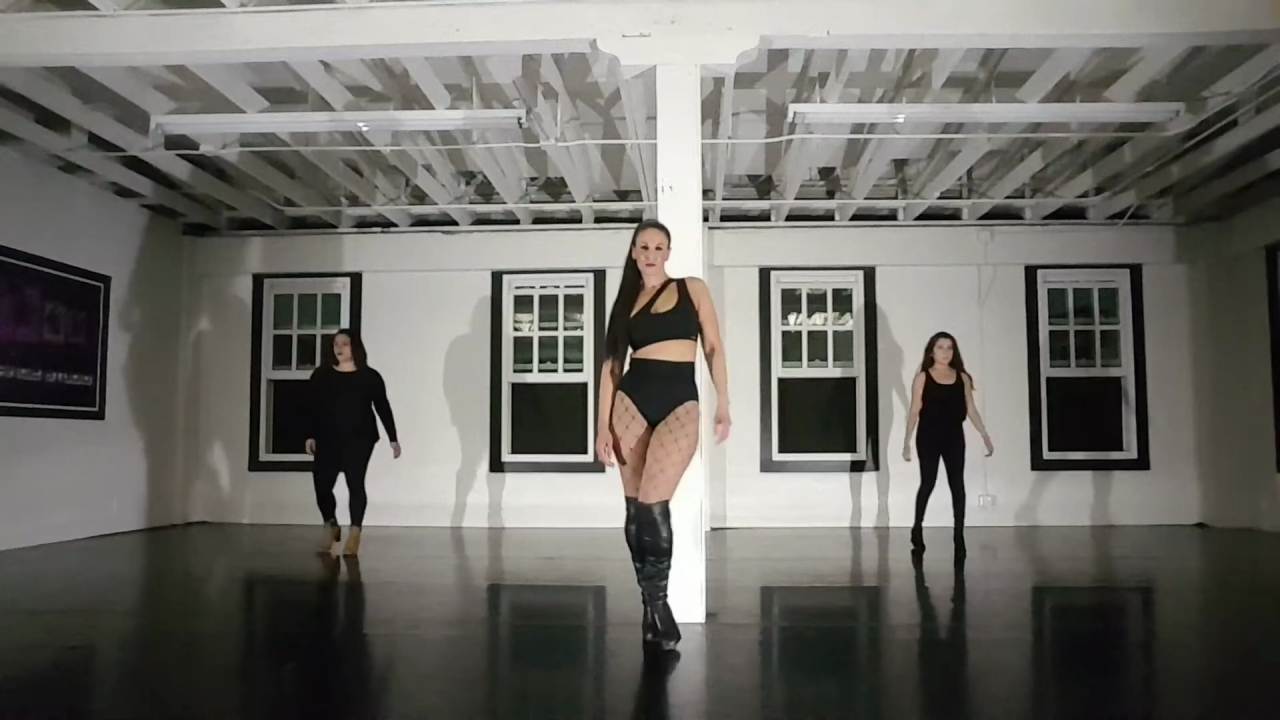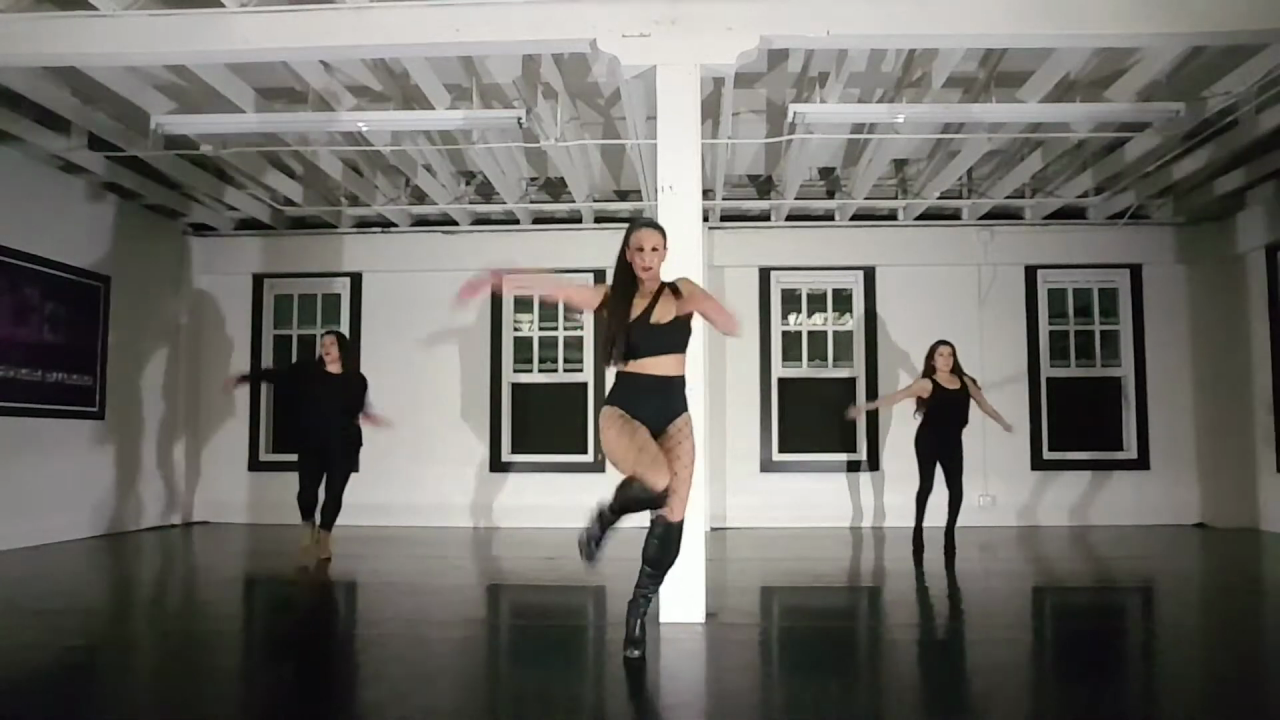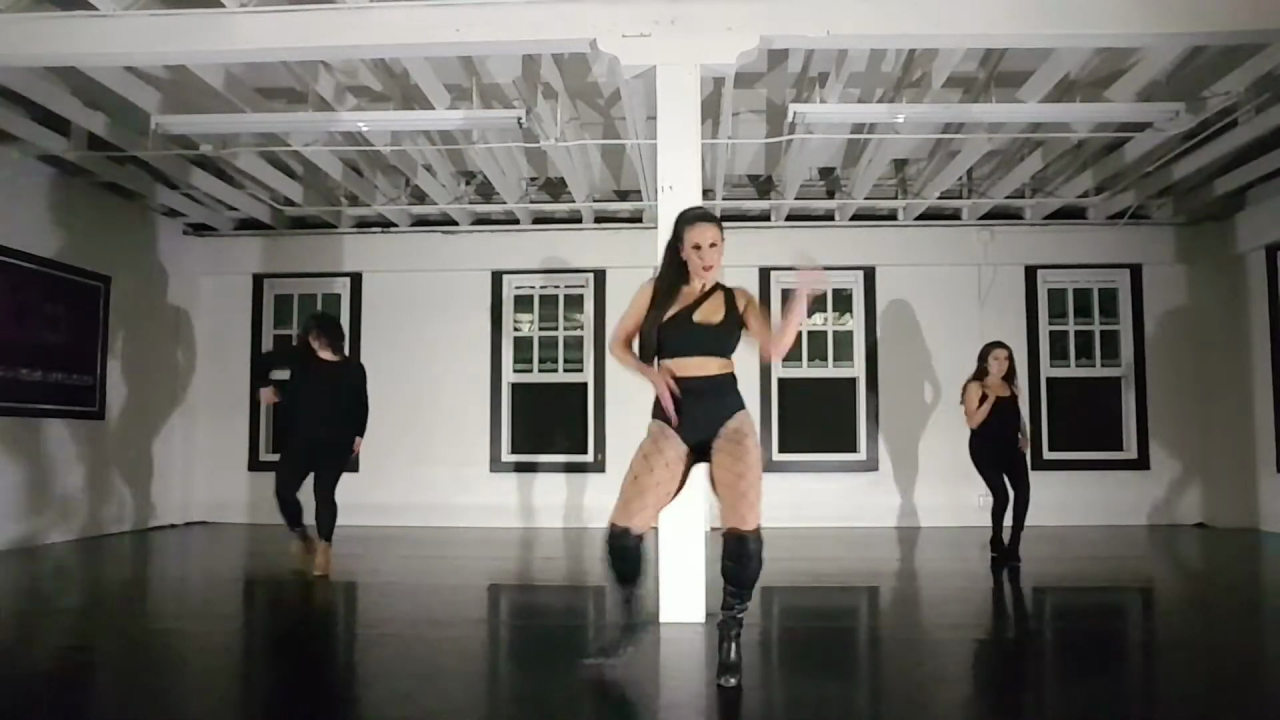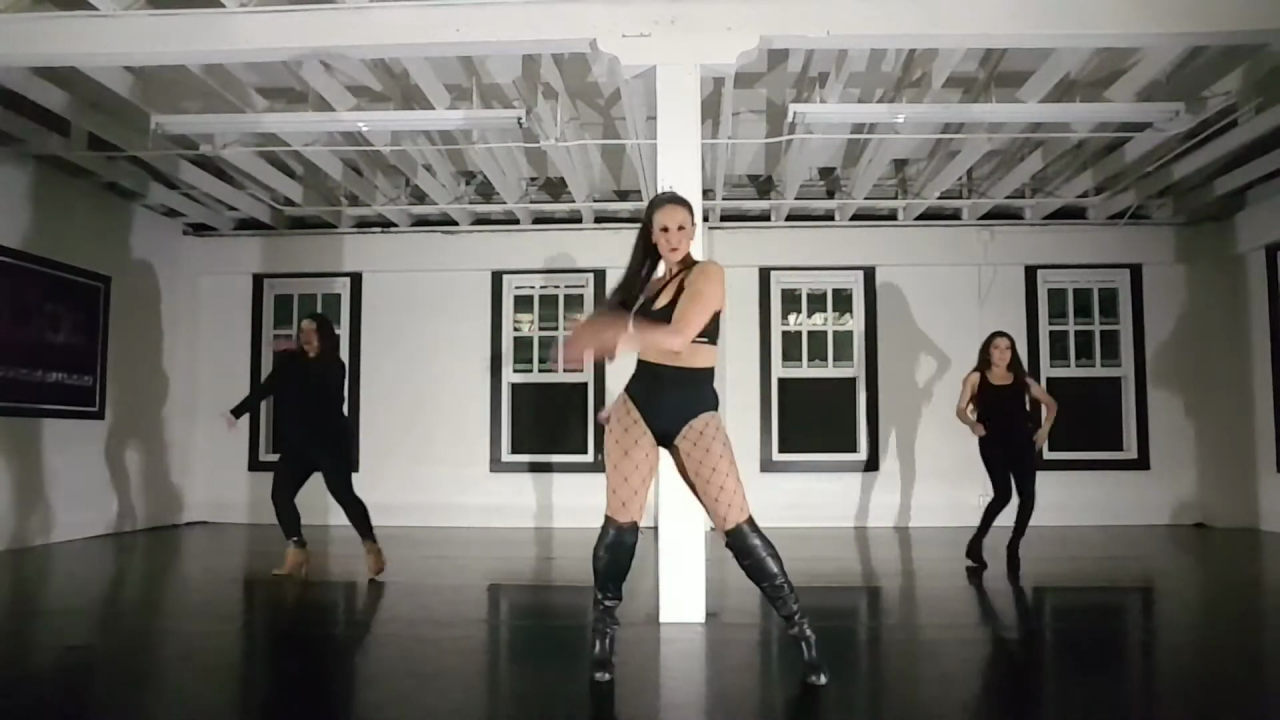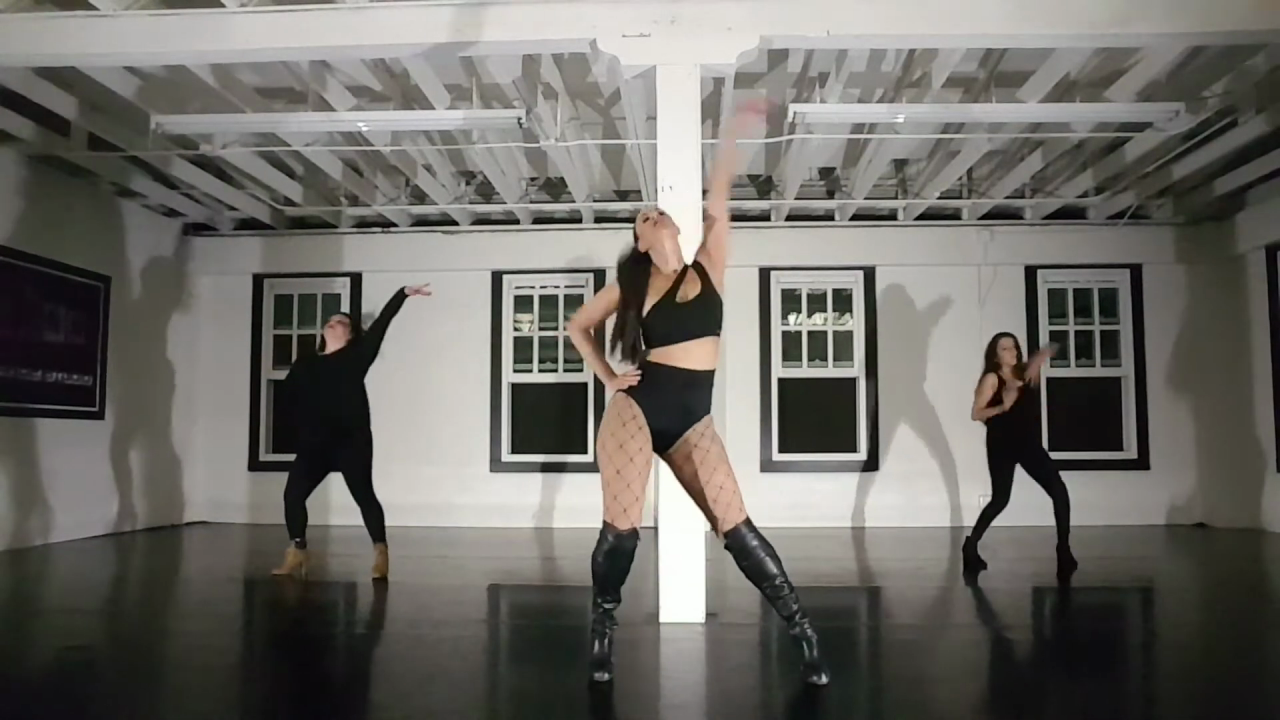
dt=1s
person 1, frame 1
left shoulder: (693, 288)
right shoulder: (625, 300)
left elbow: (713, 347)
right elbow: (611, 364)
left wrist: (723, 403)
right wrist: (603, 424)
left hip: (680, 402)
right hip: (632, 402)
left knee: (654, 502)
right knee: (635, 505)
left ankle: (659, 602)
right ankle: (649, 602)
person 1, frame 2
left shoulder: (682, 290)
right shoulder: (610, 297)
left elbow: (726, 323)
right elbow: (556, 290)
left wrist: (704, 305)
right wrist: (501, 279)
left hip: (673, 414)
right hip: (624, 410)
left knee: (671, 520)
right knee: (657, 482)
left ankle: (638, 610)
right ankle: (606, 516)
person 1, frame 3
left shoulder: (738, 299)
right shoulder: (656, 290)
left elbow: (774, 351)
right elbow: (619, 342)
left wrist: (802, 298)
right wrist: (651, 374)
left hip: (727, 416)
right hip: (671, 420)
left knee: (743, 528)
right knee: (625, 527)
left ankle: (730, 630)
right ankle: (629, 620)
person 1, frame 4
left shoulder: (707, 274)
right shoulder: (645, 282)
left elbow: (677, 339)
left wrist: (622, 331)
left hip: (695, 409)
right hip: (638, 403)
left knee: (737, 524)
right knee: (621, 521)
left ankle: (800, 629)
right ankle: (602, 630)
person 1, frame 5
left shoulder: (709, 264)
right shoulder: (630, 284)
left elbow: (717, 199)
right elbow: (578, 326)
left wrist: (732, 133)
right wrist: (607, 376)
left hip: (692, 416)
right hip: (637, 409)
left knee: (736, 524)
right knee: (622, 524)
left ankle: (802, 627)
right ankle: (602, 630)
person 2, frame 1
left shoulder: (369, 377)
right shoulder: (321, 374)
left elbow: (383, 408)
right elbow: (313, 407)
left wrist: (393, 438)
right wrist: (311, 435)
left hip: (358, 440)
right hip: (327, 439)
left knee: (355, 484)
right knee: (322, 485)
left ankle: (354, 535)
right ankle: (332, 529)
person 2, frame 2
left shoulder: (355, 379)
right shoulder: (304, 371)
left elbow: (358, 405)
right elbow: (274, 375)
left wrist: (364, 415)
right wrist: (244, 377)
left hip: (344, 445)
right hip: (312, 443)
left knee: (334, 492)
right knee: (307, 489)
left ankle: (324, 536)
right ankle: (309, 528)
person 2, frame 3
left shoulder: (352, 368)
right shoulder: (301, 356)
left elbow: (360, 404)
right elbow: (266, 359)
left wrist: (358, 434)
right wrist: (265, 385)
left hip: (334, 441)
right hip: (299, 439)
left knee: (324, 492)
right knee: (284, 489)
left ankle: (323, 549)
right ankle: (300, 535)
person 2, frame 4
left shoulder: (331, 364)
right shoulder: (292, 364)
right elbow: (265, 389)
right wrist: (237, 412)
left hip: (330, 441)
right hip: (298, 443)
left knee: (344, 494)
right knee: (280, 494)
left ankle: (372, 548)
right ankle: (297, 552)
person 2, frame 5
left shoulder: (356, 354)
right shoulder: (307, 363)
left elbow: (380, 325)
right elbow: (290, 393)
left wrist: (403, 294)
right wrist: (305, 419)
left hip: (351, 439)
right hip: (316, 441)
left knee: (363, 495)
right knee: (293, 494)
left ankle: (381, 553)
right ankle: (297, 553)
person 3, frame 1
left shoulder: (962, 378)
right shoulder: (923, 377)
left elbow: (971, 410)
right elbow: (914, 410)
left wrist: (985, 436)
right wrist: (907, 441)
left hip: (954, 437)
right hip: (928, 437)
left knee: (957, 485)
right knee: (927, 484)
left ankle: (959, 536)
right ankle: (917, 529)
person 3, frame 2
left shoulder: (965, 382)
right shoulder: (927, 383)
left elbow: (982, 403)
right elbow: (896, 397)
left wrist: (1002, 422)
right wrist: (866, 407)
left hip: (952, 441)
right hip: (928, 439)
left knee: (956, 488)
right knee: (926, 485)
left ankle: (949, 533)
right ankle: (918, 530)
person 3, frame 3
left shoulder: (1011, 388)
right shoulder: (975, 387)
right elbow: (972, 423)
left wrist: (1024, 437)
right wrist: (990, 398)
left hip: (1010, 447)
right hip: (984, 448)
left knee: (1023, 490)
right knee: (1001, 495)
left ankle: (1014, 545)
right ankle: (997, 541)
person 3, frame 4
left shoulder: (1022, 380)
right shoulder: (976, 378)
left elbow: (1050, 403)
right elbow: (960, 408)
left wrist: (1045, 427)
right wrist: (972, 424)
left hip: (1022, 442)
right hip: (992, 442)
left knee: (1027, 495)
right knee: (1003, 493)
left ankle: (1014, 544)
right ankle: (976, 542)
person 3, frame 5
left shoulder: (1024, 372)
right shoulder: (991, 378)
left elbow: (1048, 351)
right elbow: (976, 414)
left wrist: (1036, 362)
right wrist: (1002, 406)
left hip: (1028, 442)
right hip: (1001, 444)
left knee: (1059, 491)
right knee: (1000, 499)
left ankle: (1063, 549)
right ankle: (971, 546)
